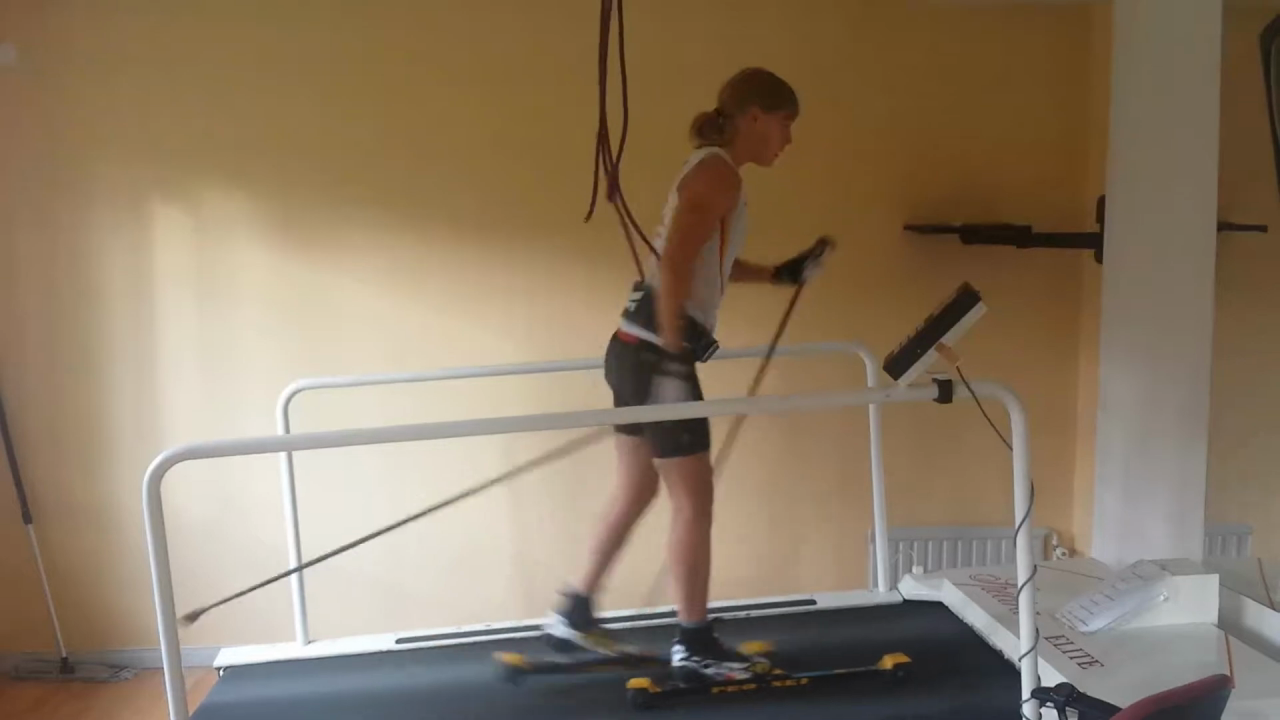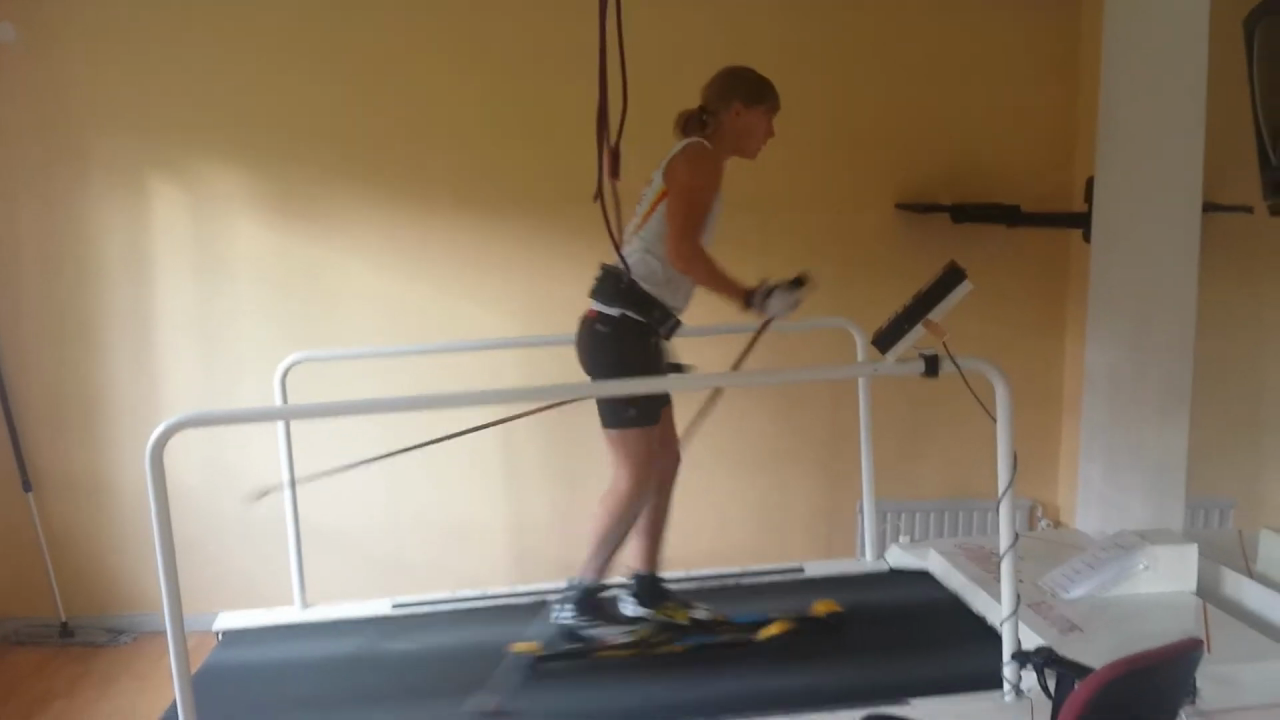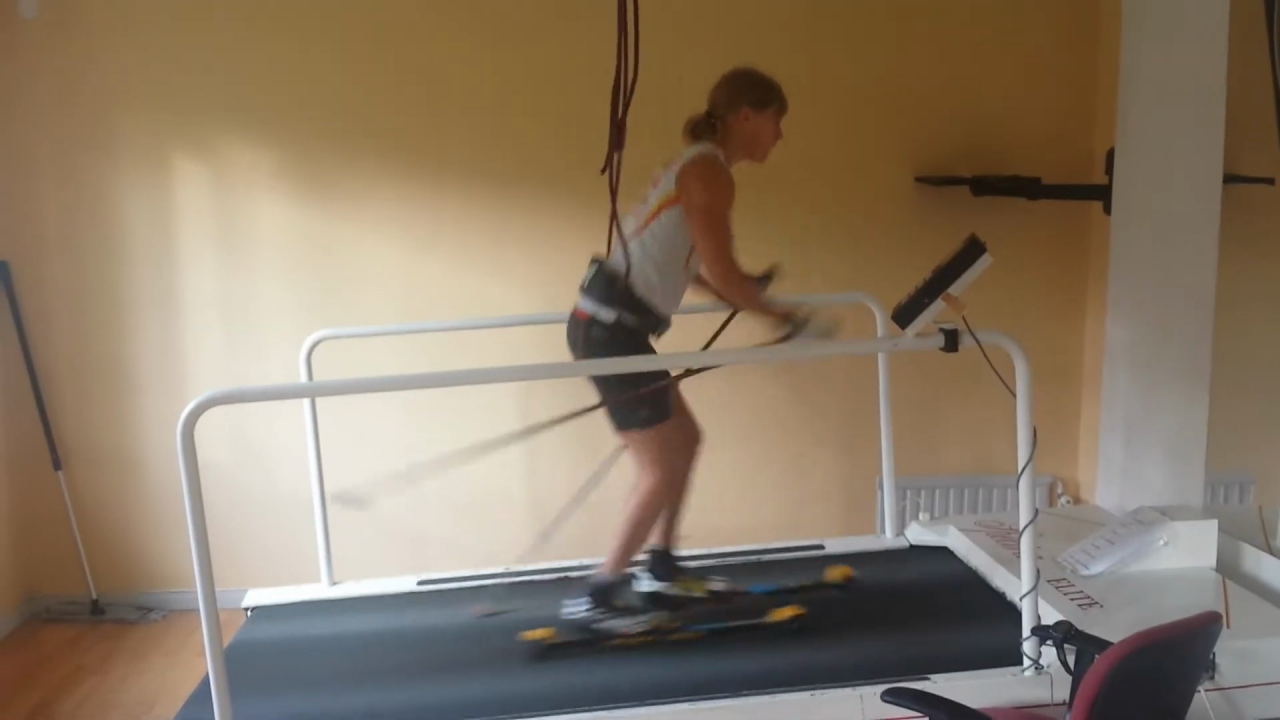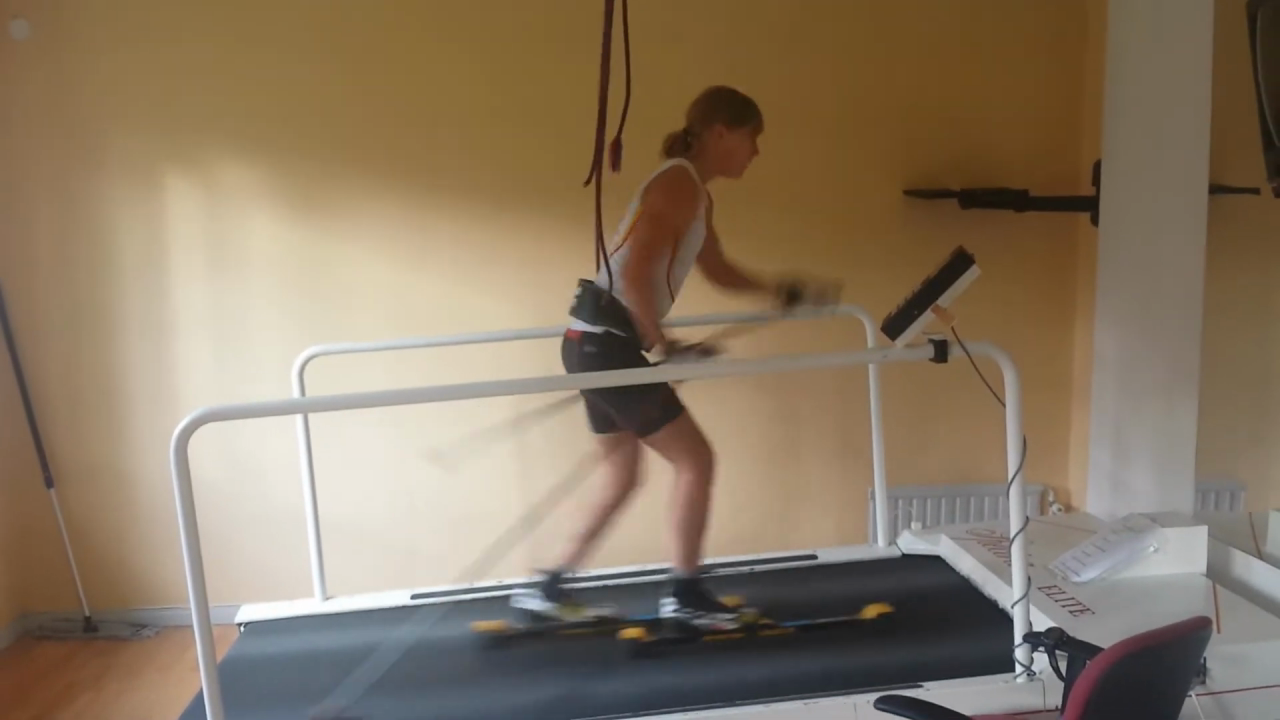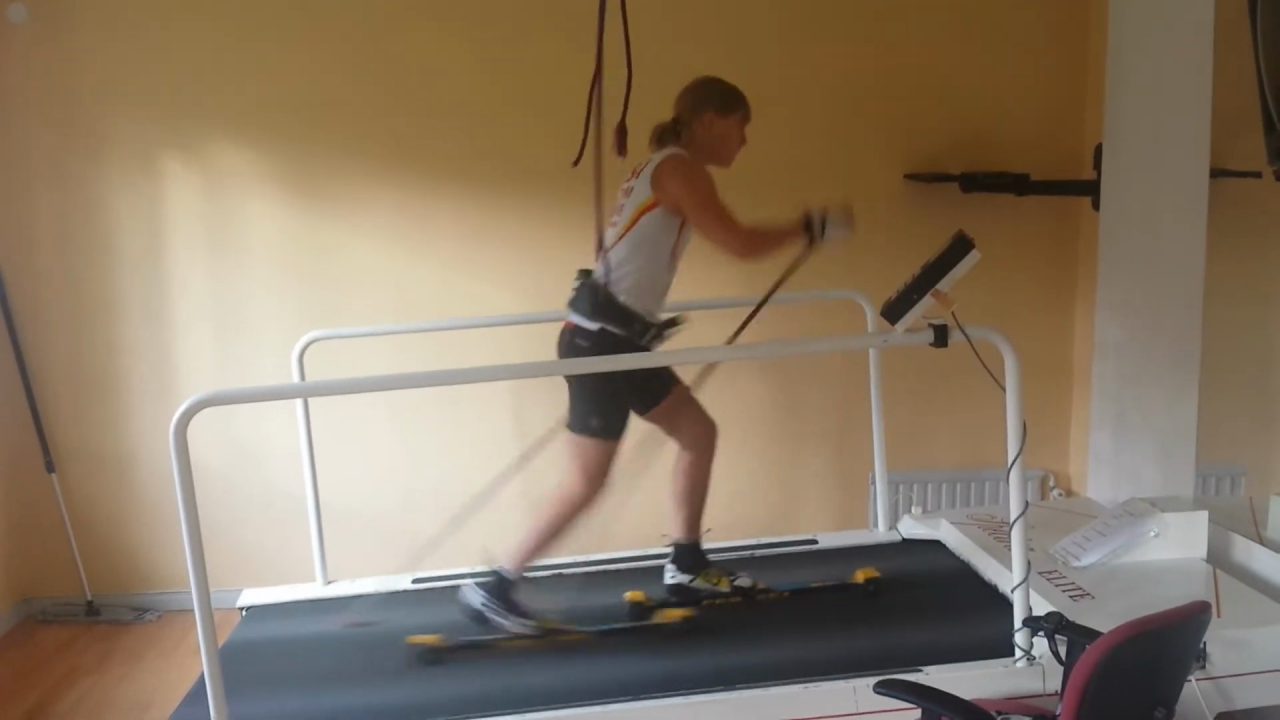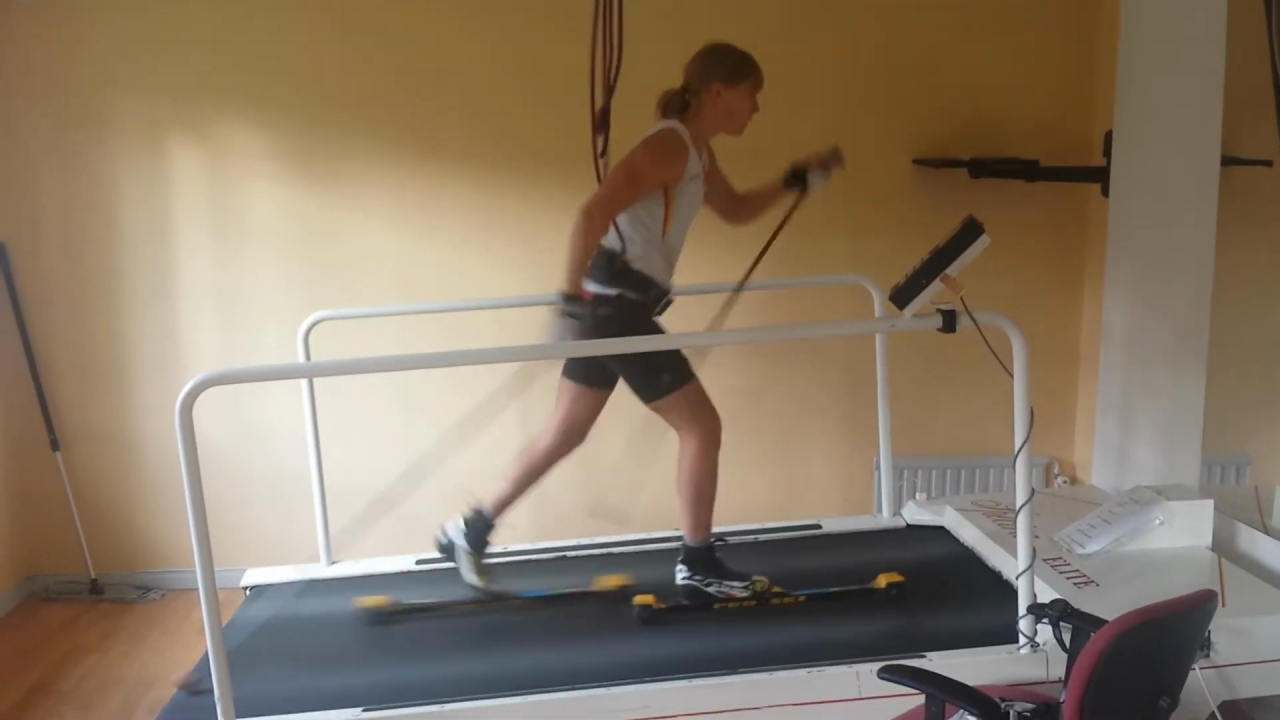
dt=0.7s
person 1, frame 1
left shoulder: (710, 170)
right shoulder: (718, 173)
right elbow: (675, 265)
left wrist: (780, 272)
right wrist: (672, 365)
left hip: (641, 350)
right hip: (653, 354)
left knee: (637, 490)
right knee: (694, 500)
left ankle: (575, 610)
right ankle: (695, 646)
person 1, frame 2
left shoulder: (690, 162)
right shoulder: (700, 159)
right elbow: (679, 252)
right wrist: (750, 297)
left hip: (628, 328)
right hip: (621, 329)
left knee: (663, 461)
right knee: (637, 474)
left ankle: (644, 591)
right ankle: (581, 601)
person 1, frame 3
left shoulder: (695, 165)
right shoulder: (710, 175)
right elbow: (718, 269)
left wrist: (743, 290)
right wrist: (785, 318)
left hip: (611, 322)
right hip: (608, 329)
left knee: (683, 439)
right knee: (660, 468)
left ankle: (658, 566)
right ankle: (598, 595)
person 1, frame 4
left shoulder: (689, 192)
right shoulder: (678, 183)
left elbow: (718, 272)
right elbow: (637, 273)
left wrist: (779, 291)
right wrist: (664, 345)
left hip: (602, 342)
right hip: (605, 344)
left knee: (622, 474)
right knee: (695, 462)
left ankle: (551, 587)
right ankle: (685, 597)
person 1, frame 5
left shoulder: (659, 173)
right shoulder: (682, 170)
right elbow: (739, 245)
right wrist: (810, 228)
left hip: (613, 334)
right hip: (600, 340)
left knee: (699, 434)
right knee: (587, 485)
left ankle: (687, 564)
right ankle: (495, 587)
person 1, frame 6
left shoulder: (697, 153)
right shoulder: (669, 146)
left elbow: (736, 210)
right elbow: (594, 212)
left wrist: (795, 180)
right wrist: (569, 300)
left hip: (614, 305)
right hip: (616, 307)
left knee: (564, 433)
right knee: (701, 428)
left ankle: (473, 529)
right ankle: (698, 567)
